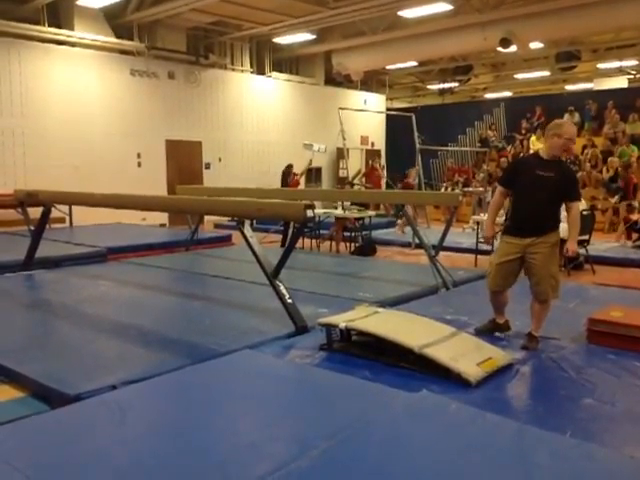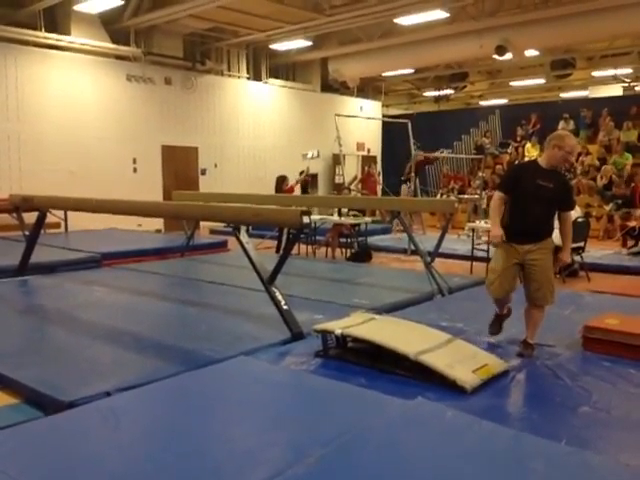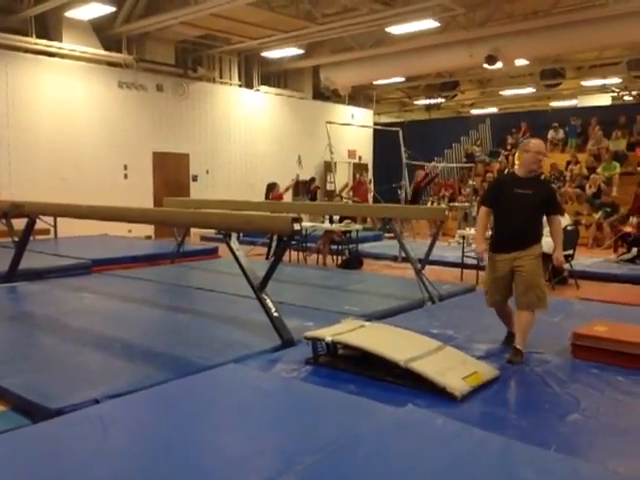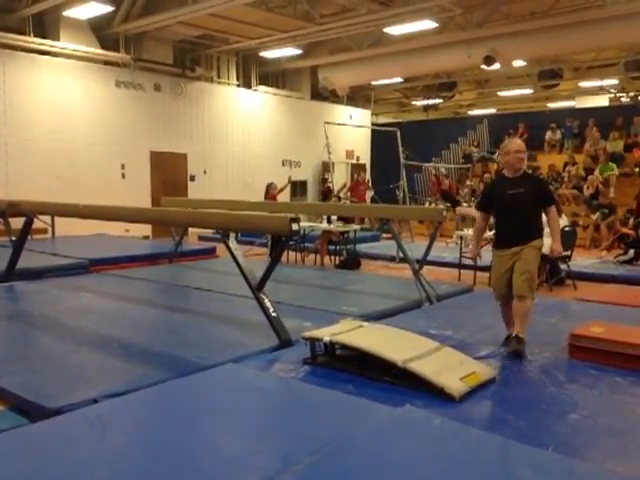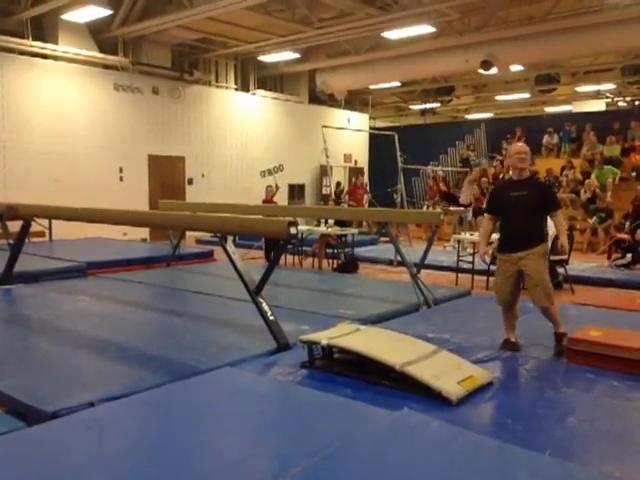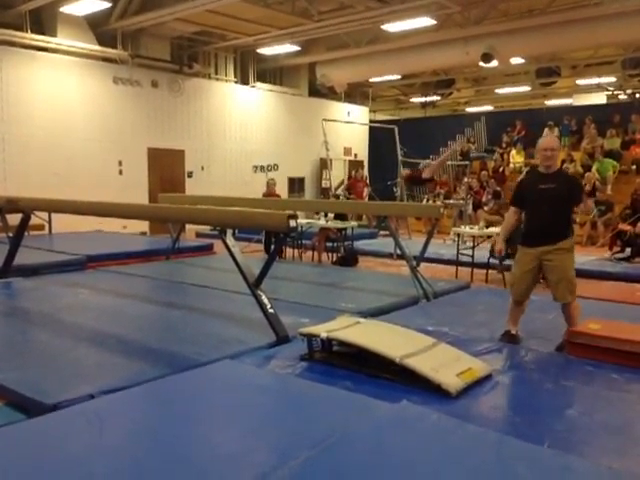
dt=0.4s
person 1, frame 1
left shoulder: (566, 173)
right shoulder: (521, 164)
left elbow: (573, 209)
right elbow: (500, 194)
left wrist: (572, 240)
right wrist: (490, 224)
left hip: (545, 240)
right hip: (512, 236)
left knee: (543, 290)
right knee: (496, 282)
left ankle: (533, 333)
right ankle: (499, 320)
person 1, frame 2
left shoulder: (562, 183)
right shoulder: (519, 171)
left elbow: (565, 217)
right elbow: (498, 198)
left wrist: (565, 249)
right wrist: (495, 225)
left hip: (541, 246)
right hip: (509, 242)
left knee: (538, 297)
right knee: (498, 289)
left ankle: (529, 340)
right ankle: (501, 311)
person 1, frame 3
left shoulder: (544, 189)
right shoulder: (501, 183)
left elbow: (554, 219)
right elbow: (485, 212)
left wrist: (558, 249)
right wrist: (480, 240)
left hip: (529, 252)
right hip: (499, 251)
left knee: (526, 301)
right knee: (495, 299)
left ankle: (519, 347)
right ankle: (512, 329)
person 1, frame 4
left shoulder: (536, 183)
right shoulder: (493, 187)
left elbow: (551, 212)
right elbow: (482, 217)
left wrist: (556, 241)
right wrist: (475, 245)
left hip: (529, 244)
right hip: (502, 247)
left knee: (522, 291)
right knee: (503, 294)
left ankle: (519, 337)
right ankle: (511, 333)
person 1, frame 5
left shoulder: (541, 187)
right shoulder: (499, 190)
left elbow: (556, 215)
right elbow: (490, 219)
left wrist: (563, 237)
right wrist: (483, 244)
left hip: (534, 250)
right hip: (506, 253)
left knee: (543, 297)
right knee: (506, 298)
left ankle: (561, 334)
right ankle: (511, 337)
person 1, frame 6
left shoulder: (569, 181)
right shoulder: (526, 182)
left elbow: (580, 206)
right elbow: (514, 213)
right wrist: (501, 239)
left hip: (559, 246)
right hip: (528, 246)
left knee: (566, 294)
right knee: (518, 291)
right ankle: (511, 330)
